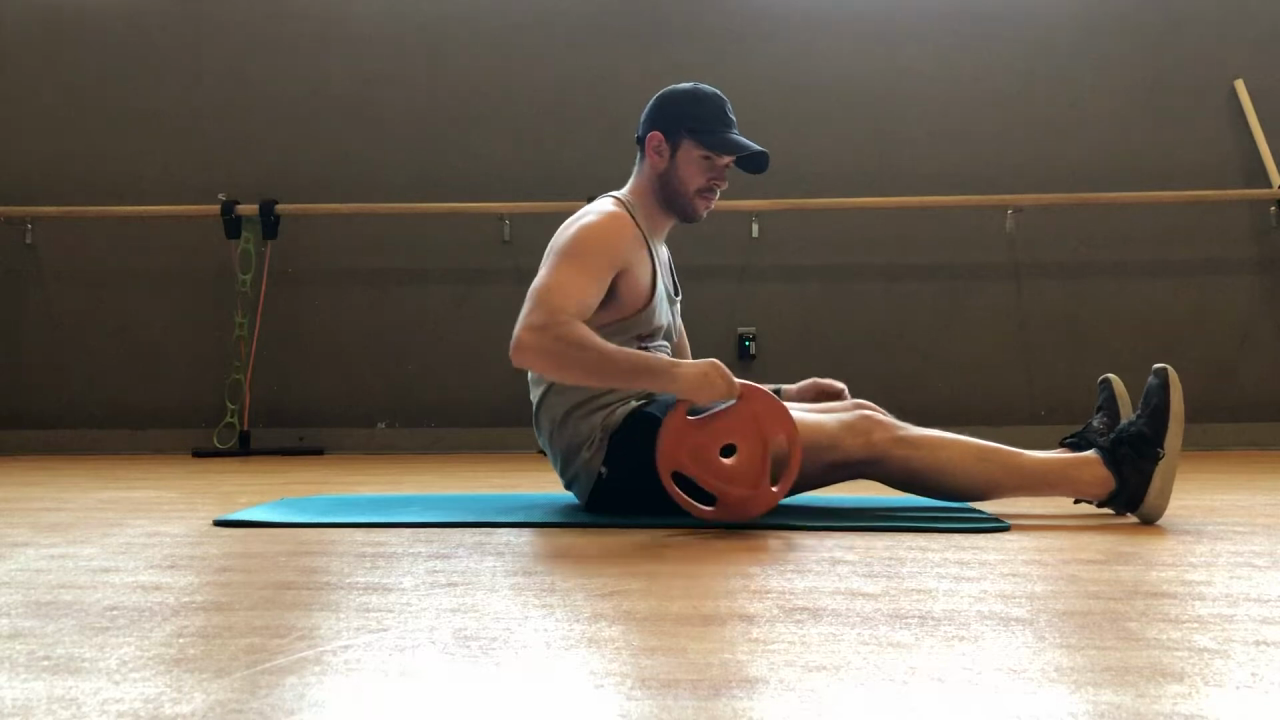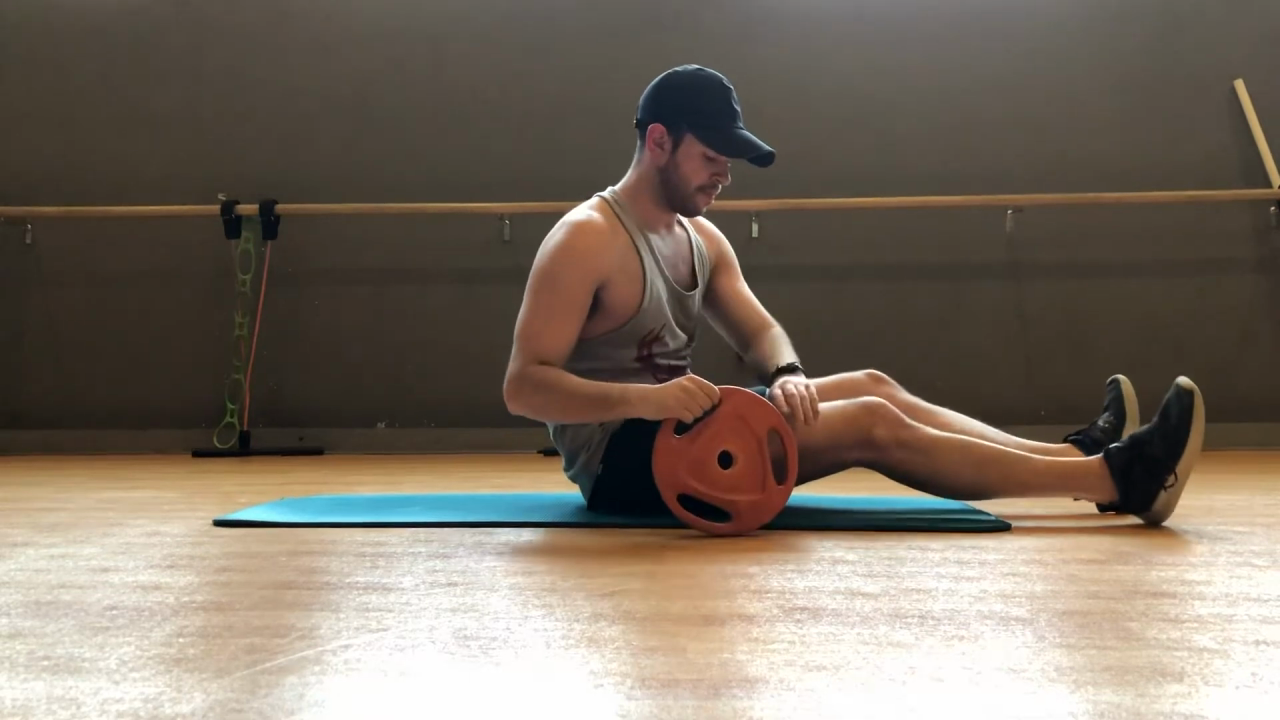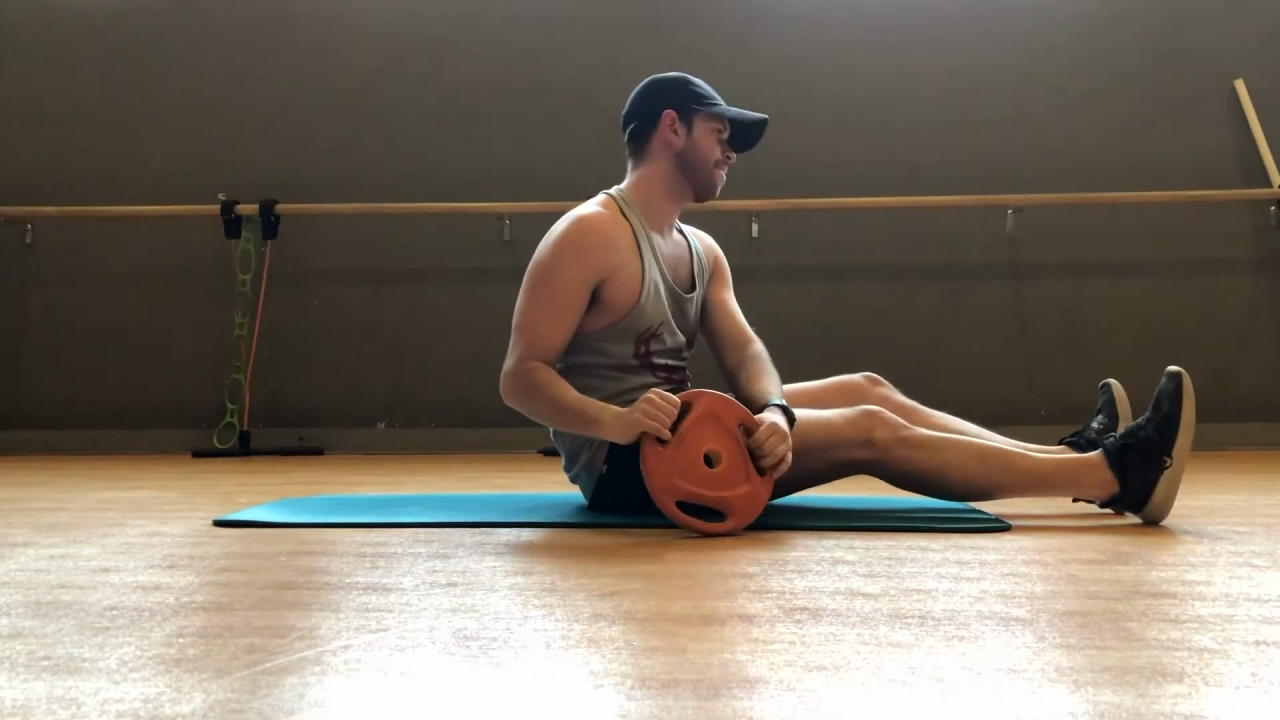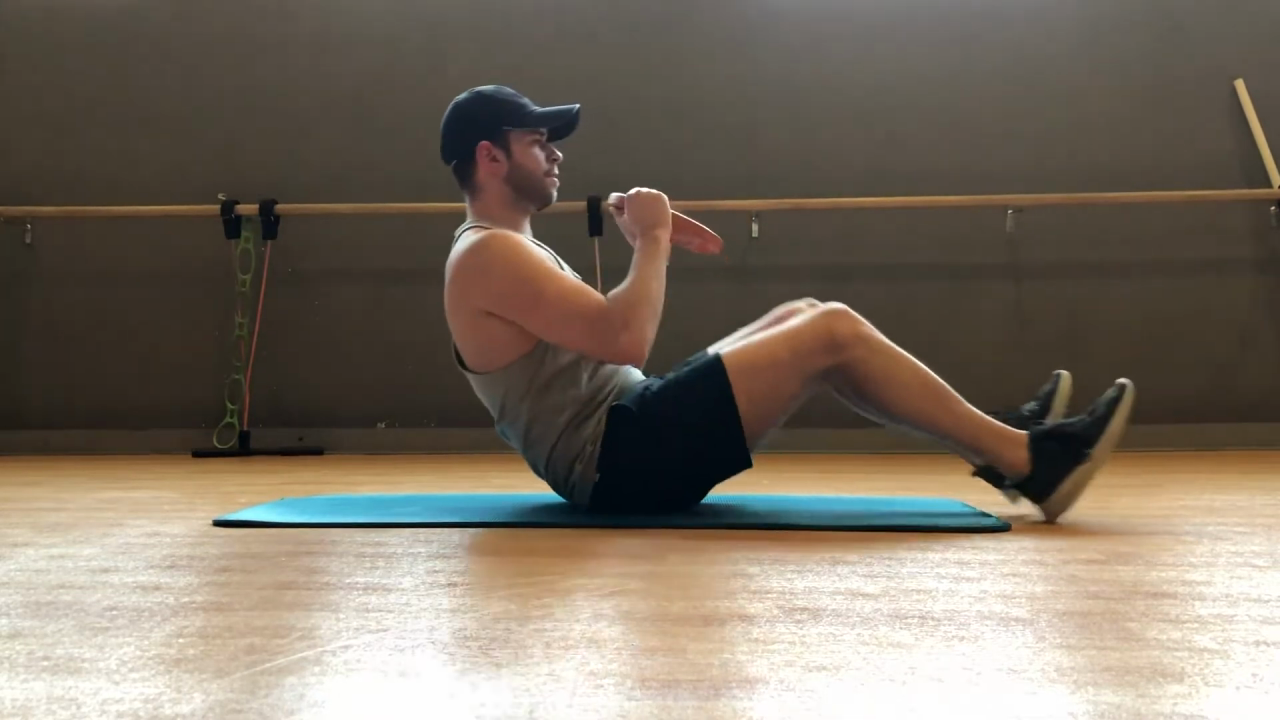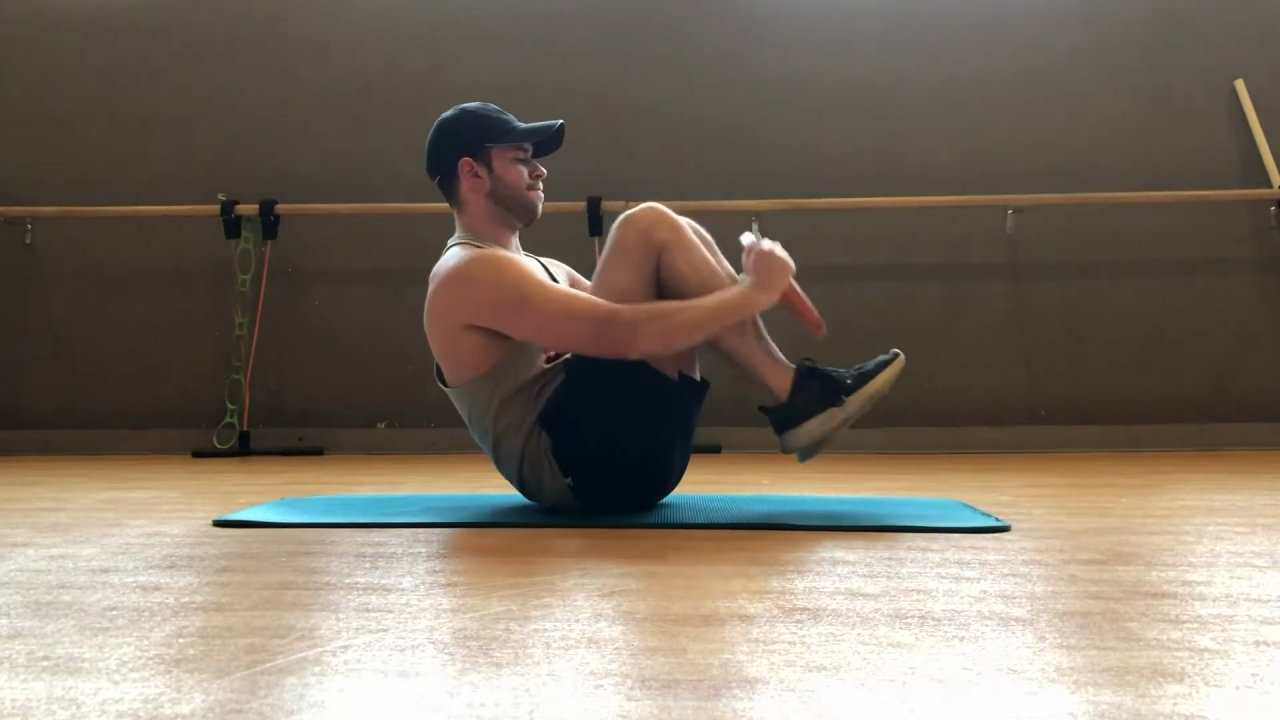
dt=1s
person 1, frame 1
left shoulder: (653, 250)
right shoulder: (604, 229)
right elbow: (533, 342)
left wrist: (782, 396)
right wrist: (676, 376)
left hip: (642, 435)
right hip: (615, 451)
left knee: (858, 417)
right knee: (863, 438)
left ankle: (1080, 461)
right ankle: (1111, 474)
person 1, frame 2
left shoulder: (700, 238)
right shoulder: (586, 239)
left elbow: (760, 332)
right elbow: (523, 387)
left wrist: (786, 373)
right wrist: (645, 398)
right hip: (621, 459)
left knee: (872, 387)
right knee: (869, 425)
left ankle: (1078, 457)
right ankle: (1114, 479)
person 1, frame 3
left shoulder: (699, 249)
right shoulder: (588, 235)
left elbow: (743, 351)
right elbow: (520, 377)
left wrist: (773, 412)
right wrist: (613, 421)
left hip: (673, 436)
right hip: (621, 462)
left knee: (866, 391)
right knee: (869, 434)
left ankle: (1077, 458)
right ankle: (1115, 475)
person 1, frame 4
left shoulder: (513, 250)
right shoulder: (488, 256)
right elbow: (622, 340)
left wrist: (651, 257)
right wrist: (653, 242)
left hip: (622, 447)
right hip: (618, 461)
left knee: (804, 315)
right knee: (833, 332)
left ankle: (1001, 447)
right ankle: (1031, 460)
person 1, frame 5
left shoulder: (527, 268)
right shoulder: (472, 274)
right elbow: (624, 334)
right wrist: (750, 293)
left hip: (630, 449)
right hip: (586, 459)
left knee: (680, 236)
right knee: (651, 226)
left ankle: (796, 392)
right ankle: (794, 394)
